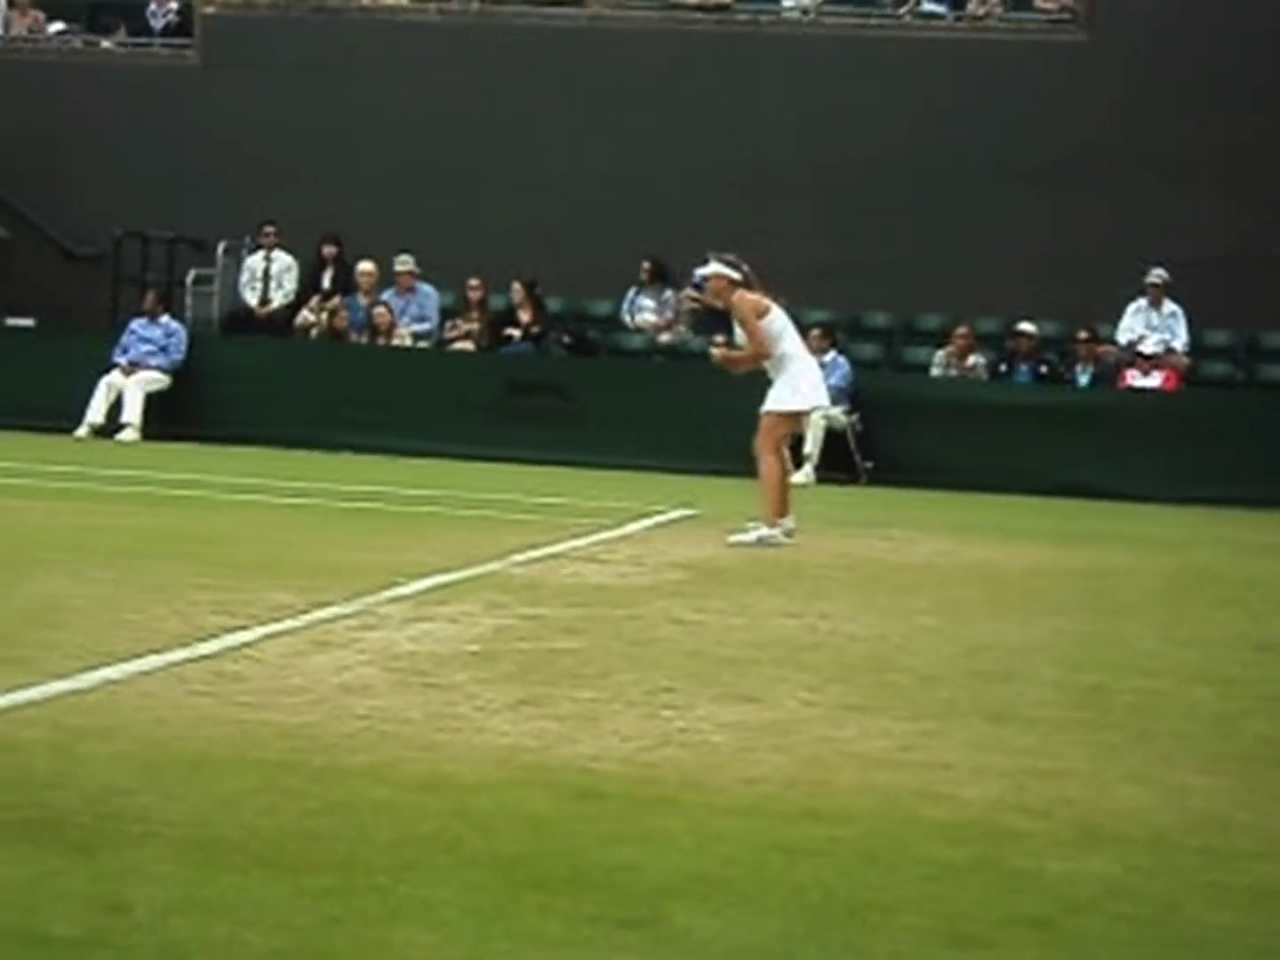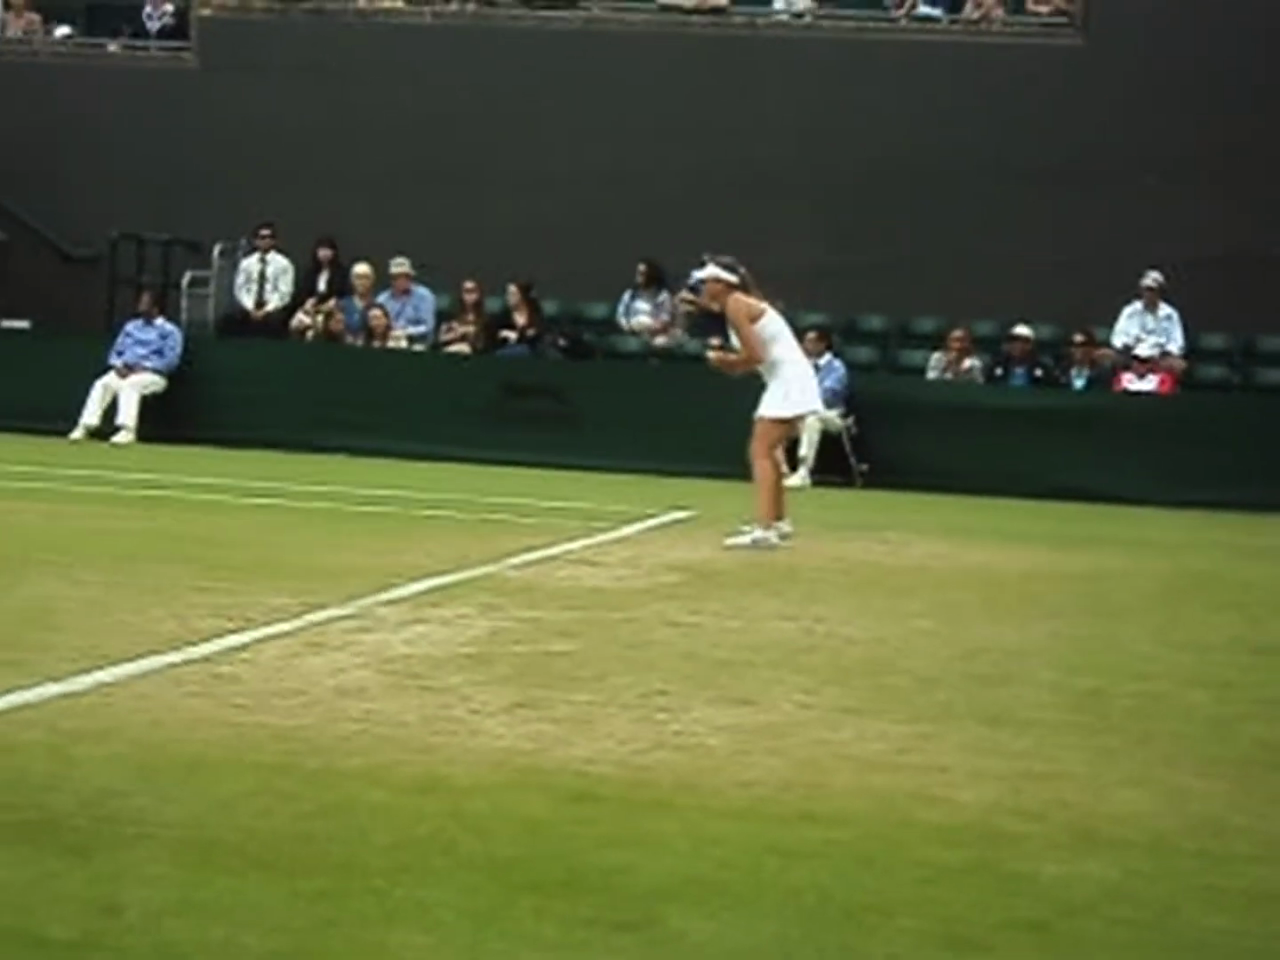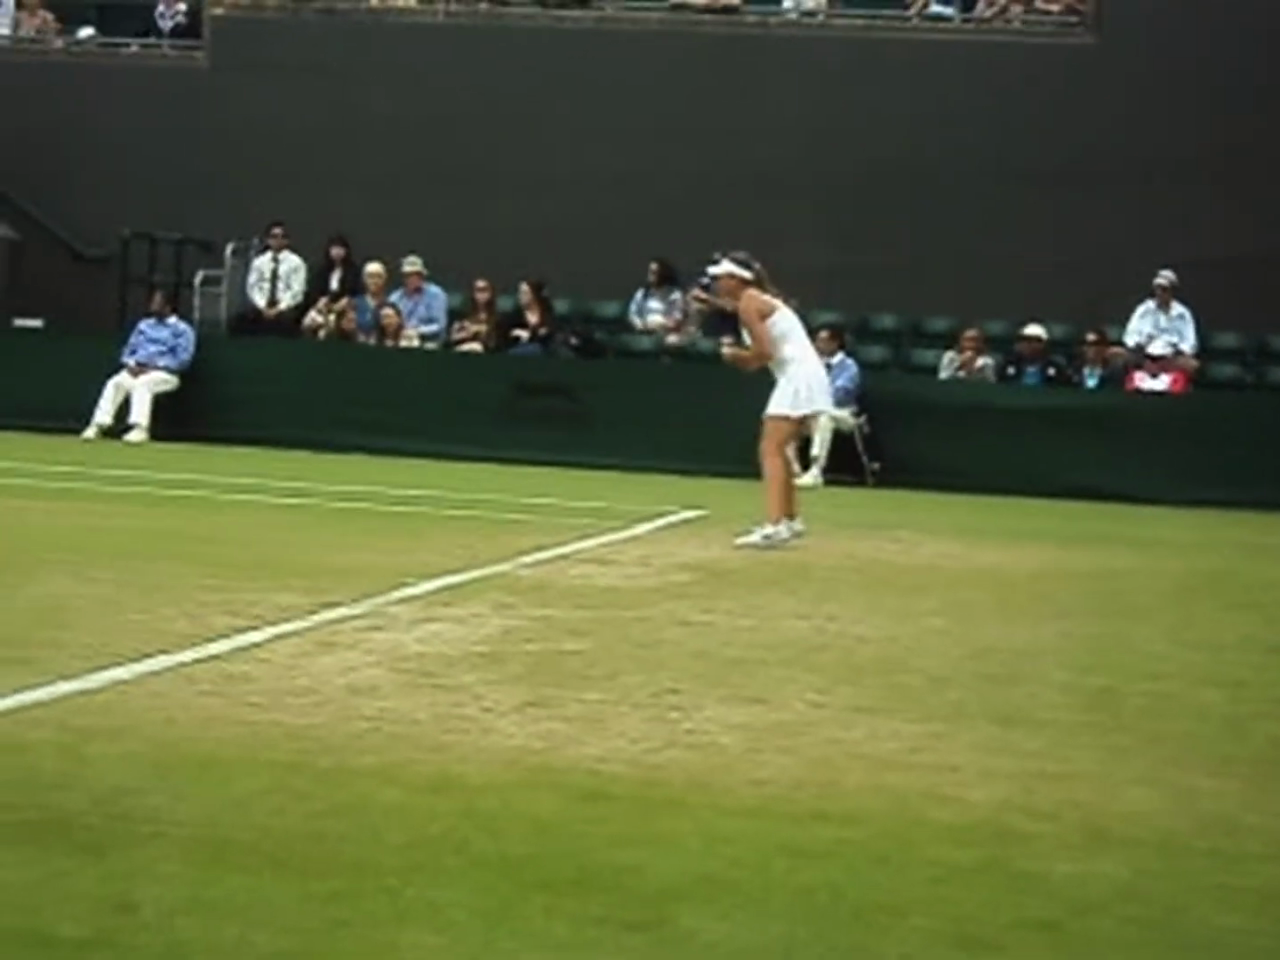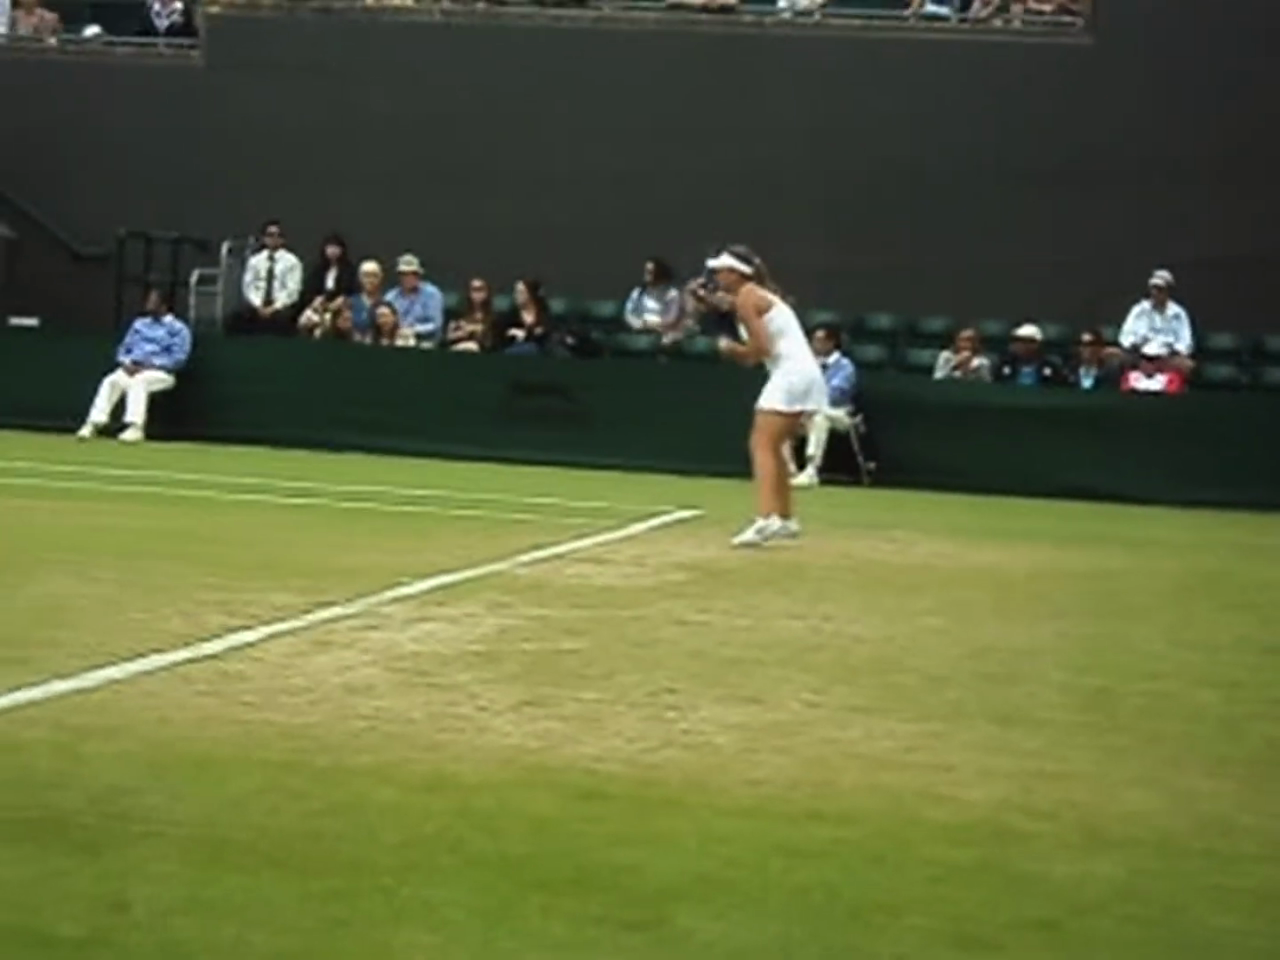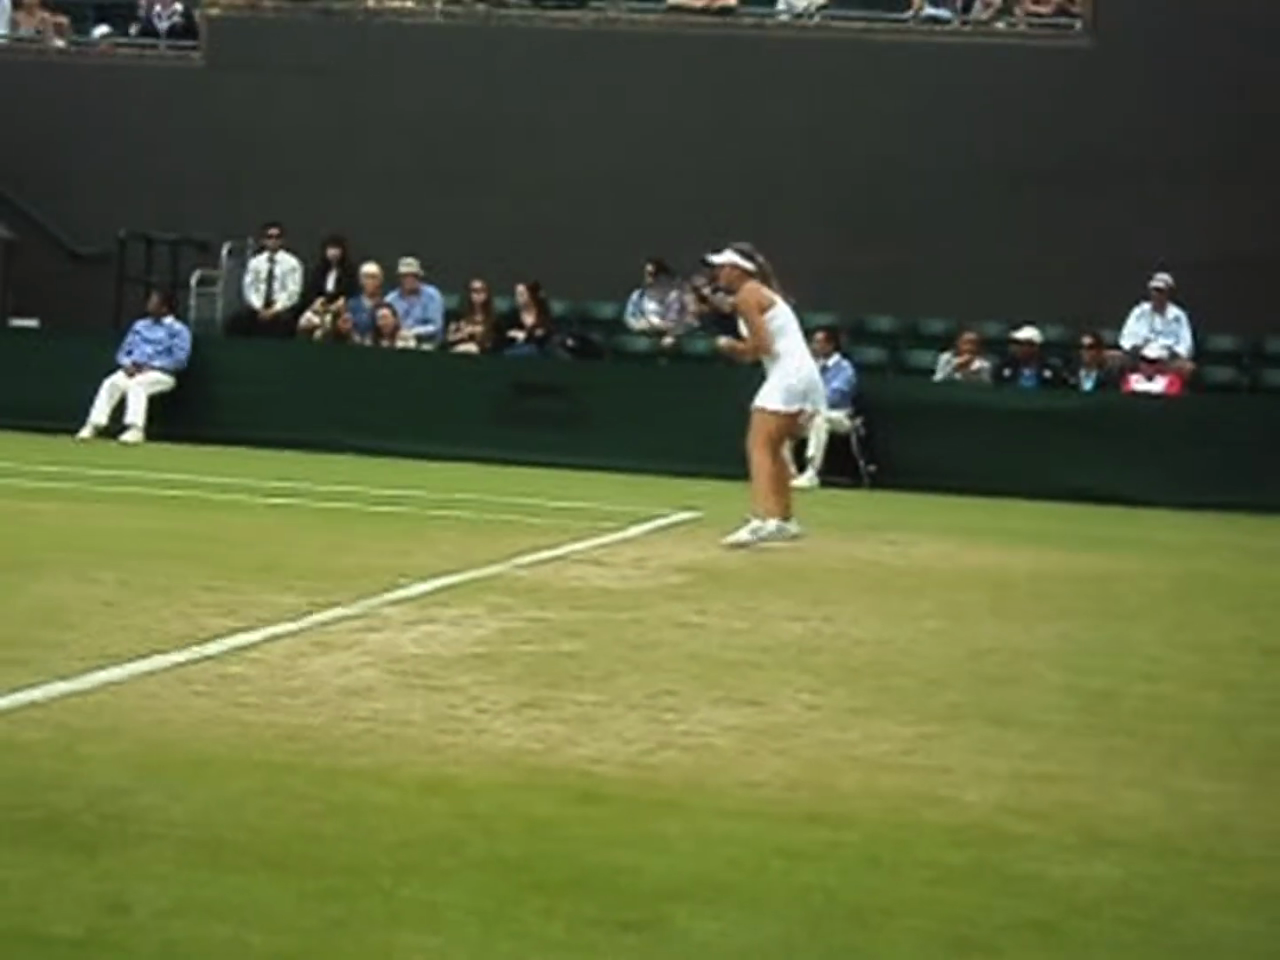
dt=0.1s
person 1, frame 1
left shoulder: (741, 302)
right shoulder: (745, 302)
left elbow: (763, 350)
left wrist: (731, 356)
right wrist: (735, 360)
left hip: (795, 378)
right hip: (795, 377)
left knee: (765, 447)
right knee: (772, 447)
left ankle: (769, 527)
right ankle: (782, 518)
person 1, frame 2
left shoulder: (735, 306)
right shoulder: (742, 304)
left elbow: (756, 355)
left wrist: (727, 360)
right wrist: (730, 363)
left hip: (789, 382)
right hip: (790, 380)
left knee: (759, 452)
right knee: (765, 450)
left ankle: (764, 529)
right ankle: (778, 521)
person 1, frame 3
left shoulder: (747, 303)
right shoulder: (761, 300)
left elbow: (766, 351)
left wrist: (738, 355)
right wrist: (745, 358)
left hip: (798, 379)
right hip: (805, 377)
left knee: (769, 451)
right knee: (776, 449)
left ankle: (774, 527)
right ankle: (790, 520)
person 1, frame 4
left shoulder: (745, 297)
right shoulder: (759, 295)
left elbow: (762, 347)
left wrist: (735, 350)
right wrist: (741, 353)
left hip: (791, 376)
right hip: (802, 374)
left knee: (760, 445)
right knee: (772, 446)
left ankle: (766, 520)
right ankle: (785, 519)
person 1, frame 5
left shoulder: (746, 294)
right shoulder: (760, 293)
left elbow: (762, 344)
left wrist: (734, 346)
right wrist: (741, 350)
left hip: (789, 376)
right hip: (798, 375)
left knee: (757, 445)
right knee: (772, 448)
left ankle: (761, 521)
right ankle: (785, 521)
